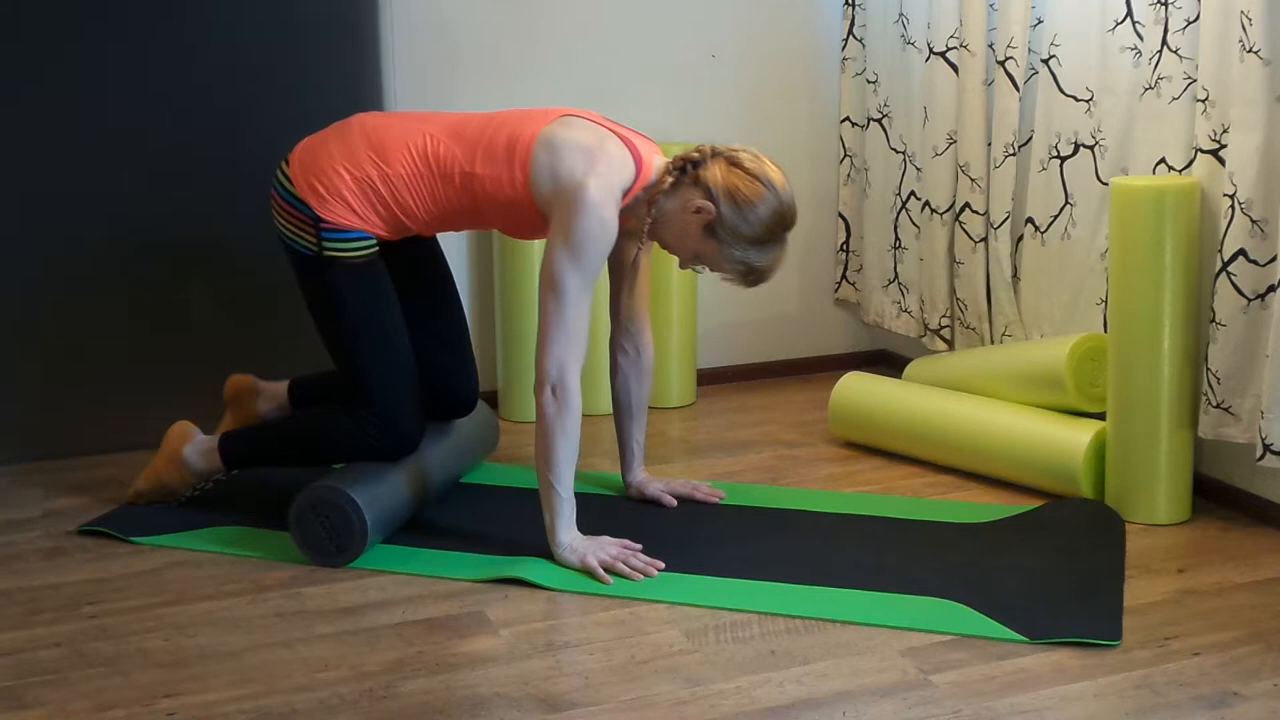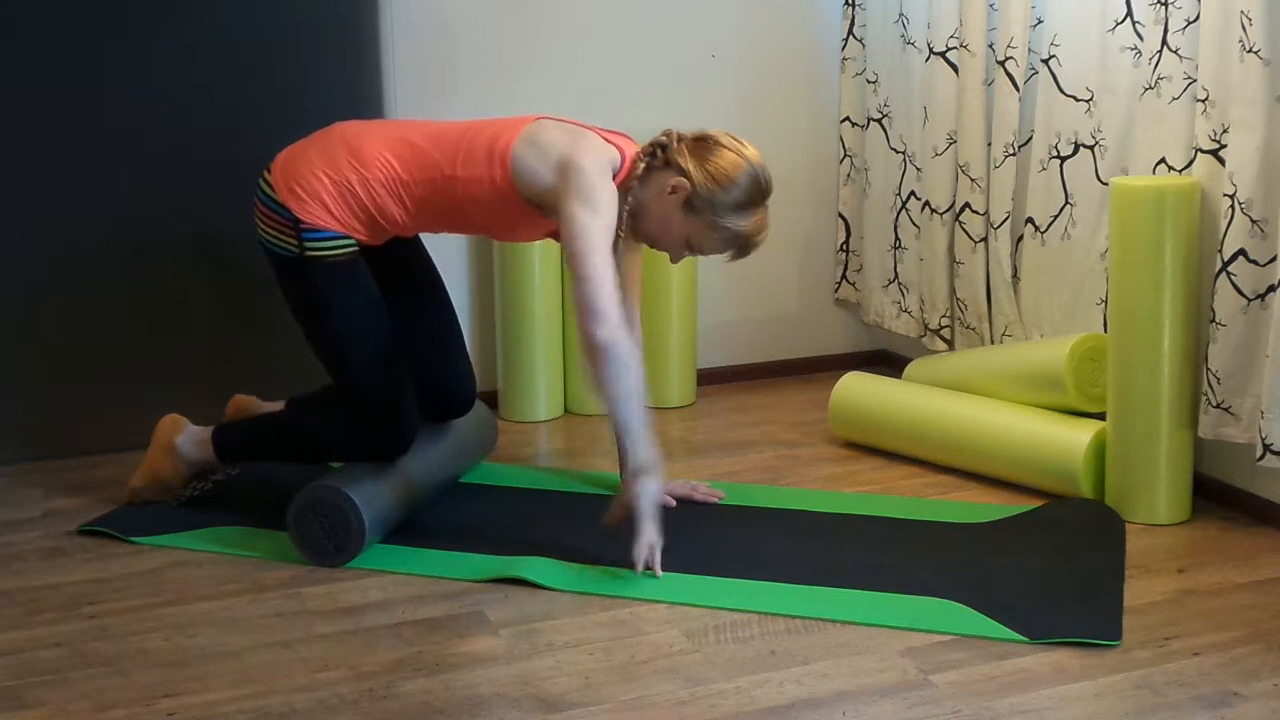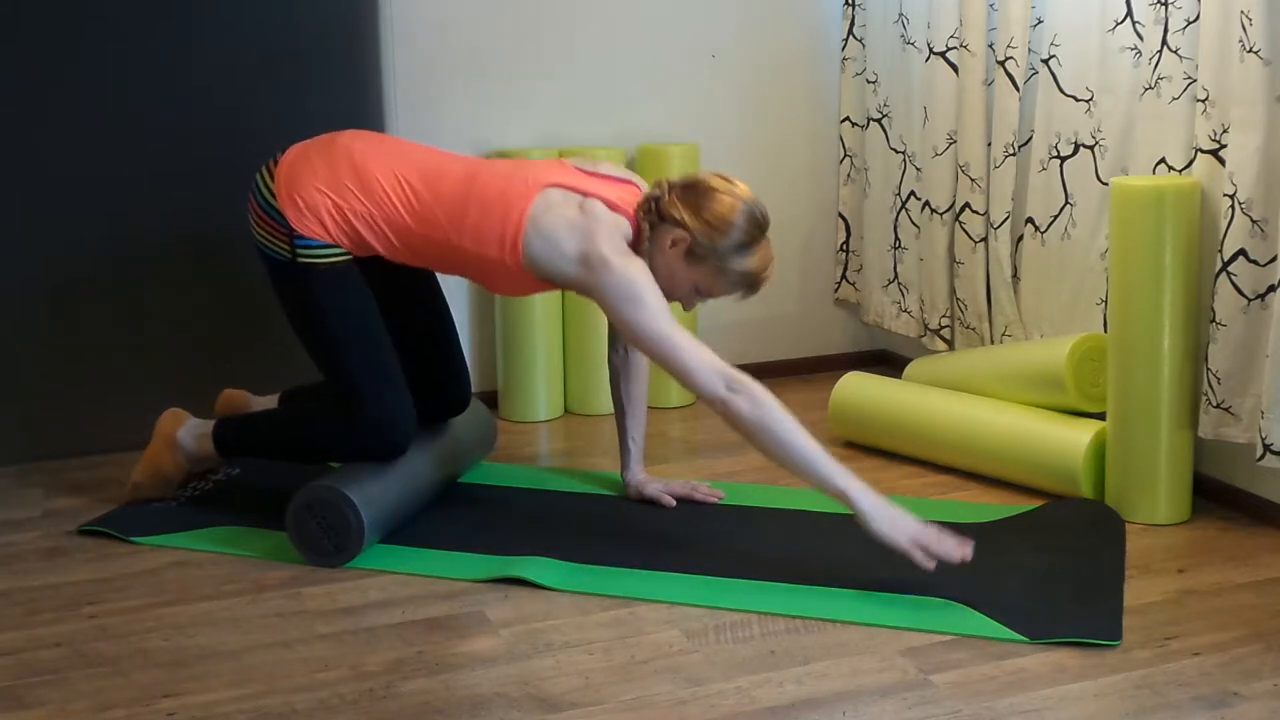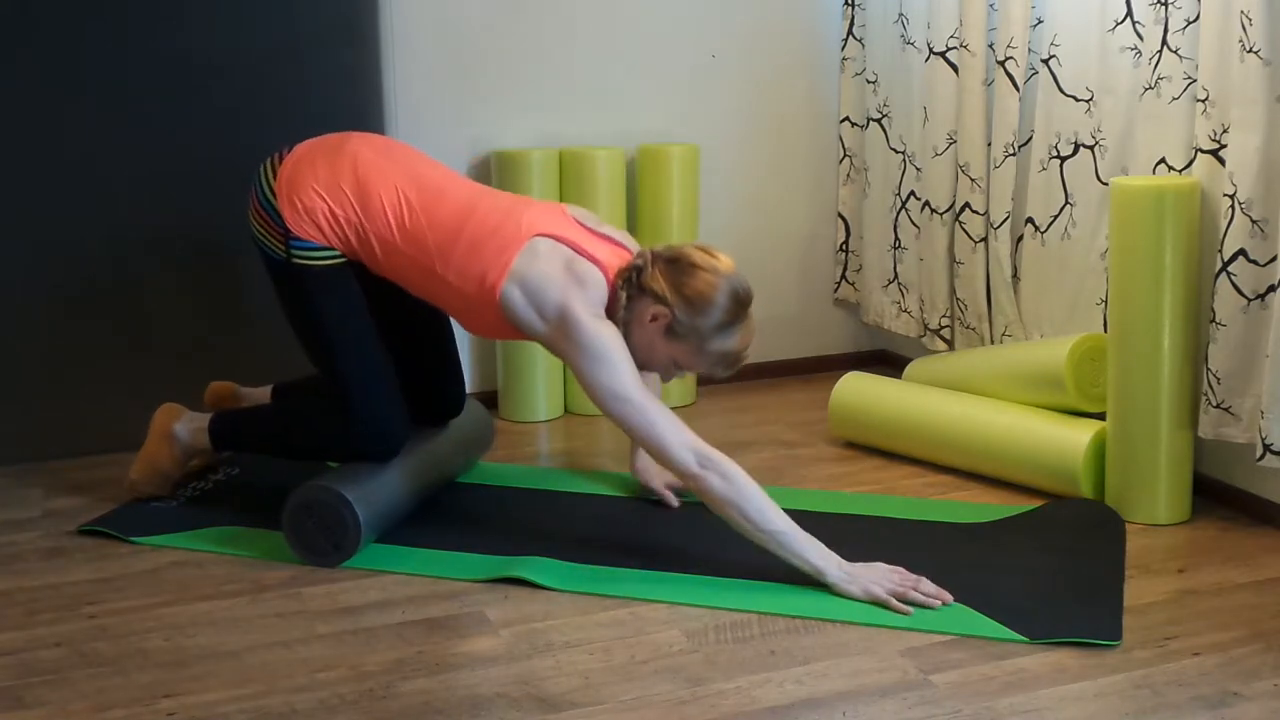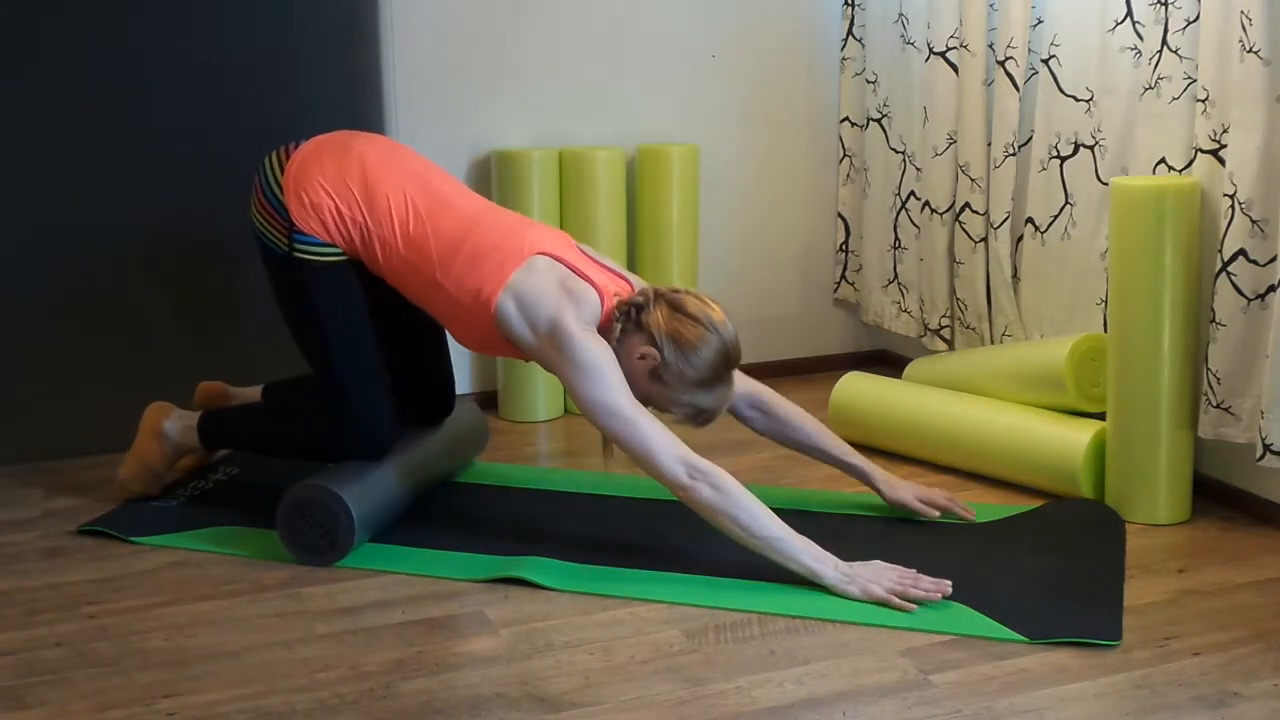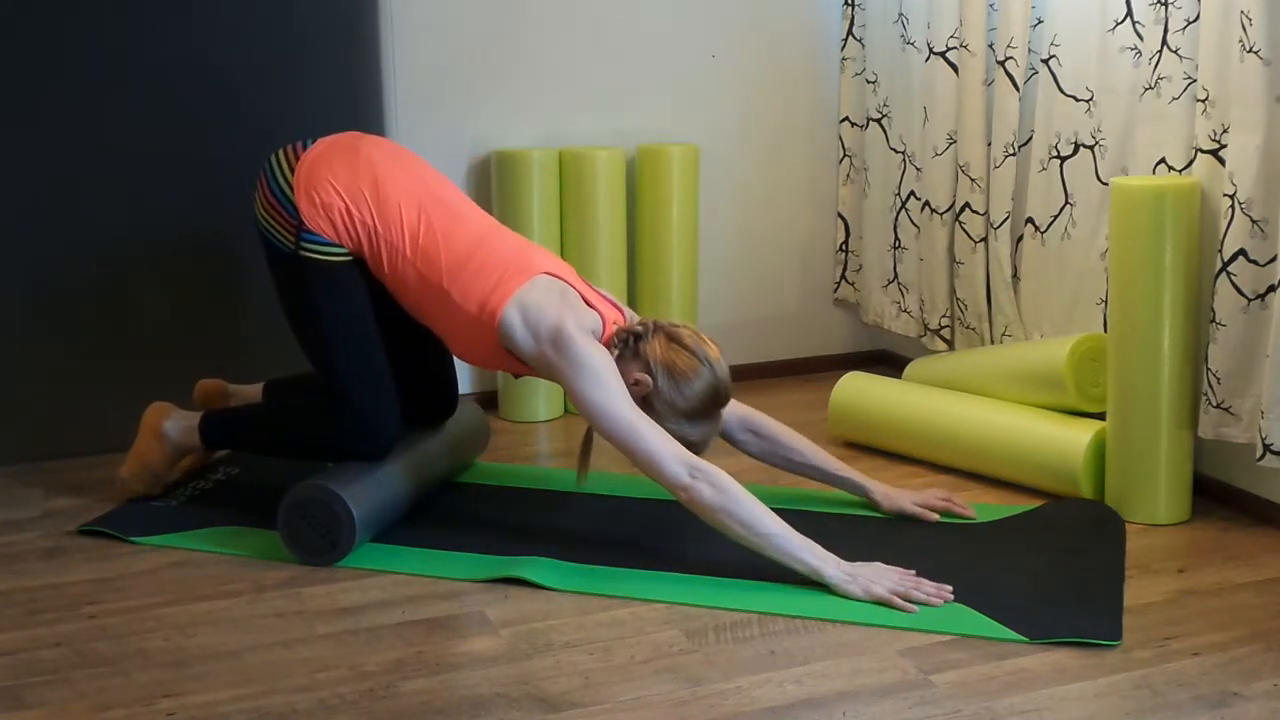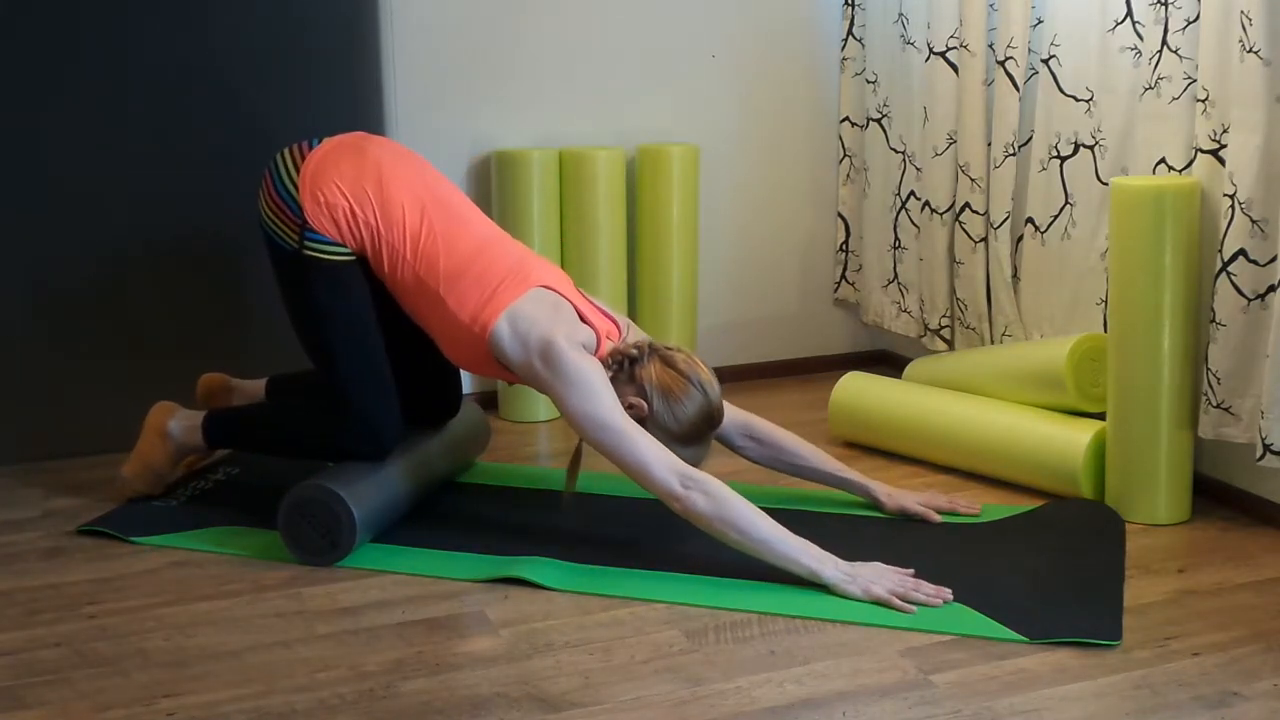
dt=0.5s
person 1, frame 1
left shoulder: (650, 184)
right shoulder: (598, 194)
left elbow: (633, 338)
right elbow: (557, 380)
left wrist: (636, 472)
right wrist: (563, 535)
left hip: (380, 190)
right hip: (331, 192)
left knee: (450, 396)
right knee: (391, 427)
left ankle: (268, 399)
right ankle: (199, 455)
person 1, frame 2
left shoulder: (633, 180)
right shoulder: (591, 178)
left elbow: (621, 329)
right elbow: (605, 338)
left wrist: (636, 470)
right wrist: (644, 472)
left hip: (367, 206)
right hip: (312, 198)
left knee: (450, 399)
right knee: (386, 431)
left ankle: (263, 415)
right ankle: (193, 444)
person 1, frame 3
left shoulder: (634, 201)
right shoulder: (604, 252)
left elbow: (627, 338)
right elbow: (727, 389)
left wrist: (634, 471)
right wrist: (866, 501)
left hip: (358, 180)
right hip: (305, 206)
left knee: (443, 399)
right knee: (383, 428)
left ankle: (256, 408)
right ankle: (197, 437)
person 1, frame 4
left shoulder: (630, 264)
right shoulder: (580, 314)
right elbow: (699, 464)
left wrist: (644, 462)
right wrist: (839, 571)
left hip: (361, 176)
right hip: (305, 204)
left knee: (435, 406)
right knee: (375, 430)
left ankle: (249, 400)
right ankle: (193, 430)
person 1, frame 5
left shoulder: (629, 304)
right shoulder: (573, 331)
left elbow: (749, 397)
right elbow: (690, 477)
left wrist: (879, 477)
right wrist: (840, 573)
left hip: (362, 176)
right hip: (308, 198)
left knee: (423, 405)
right knee: (363, 429)
left ankle: (239, 400)
right ankle: (185, 428)
person 1, frame 6
left shoulder: (620, 331)
right shoulder: (573, 345)
left elbow: (743, 421)
right elbow: (692, 481)
left wrist: (875, 489)
right wrist: (839, 575)
left hip: (361, 180)
right hip: (314, 197)
left knee: (428, 407)
right knee: (370, 430)
left ankle: (238, 398)
right ankle: (187, 426)
person 1, frame 7
left shoulder: (617, 340)
right shoulder: (564, 359)
left elbow: (741, 426)
right elbow: (686, 487)
left wrist: (877, 490)
right wrist: (840, 574)
left hip: (369, 175)
right hip: (318, 196)
left knee: (429, 406)
right knee: (368, 429)
left ankle: (243, 393)
right ankle: (189, 426)
